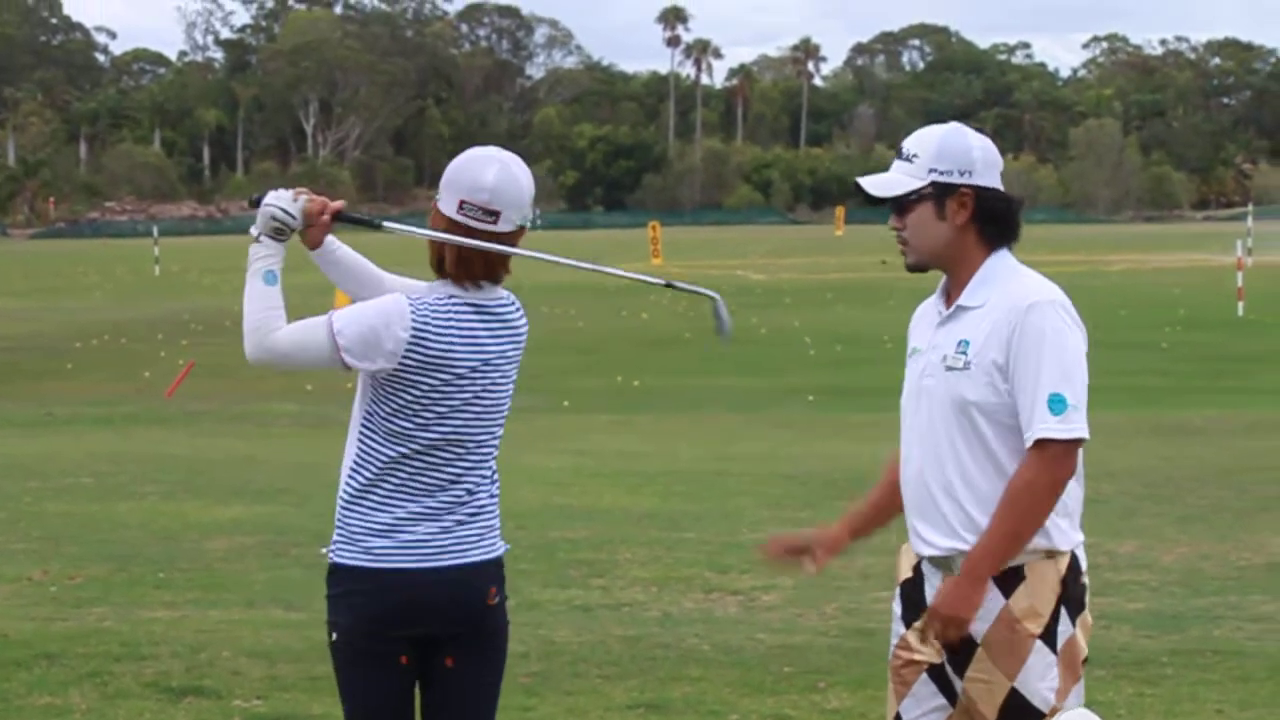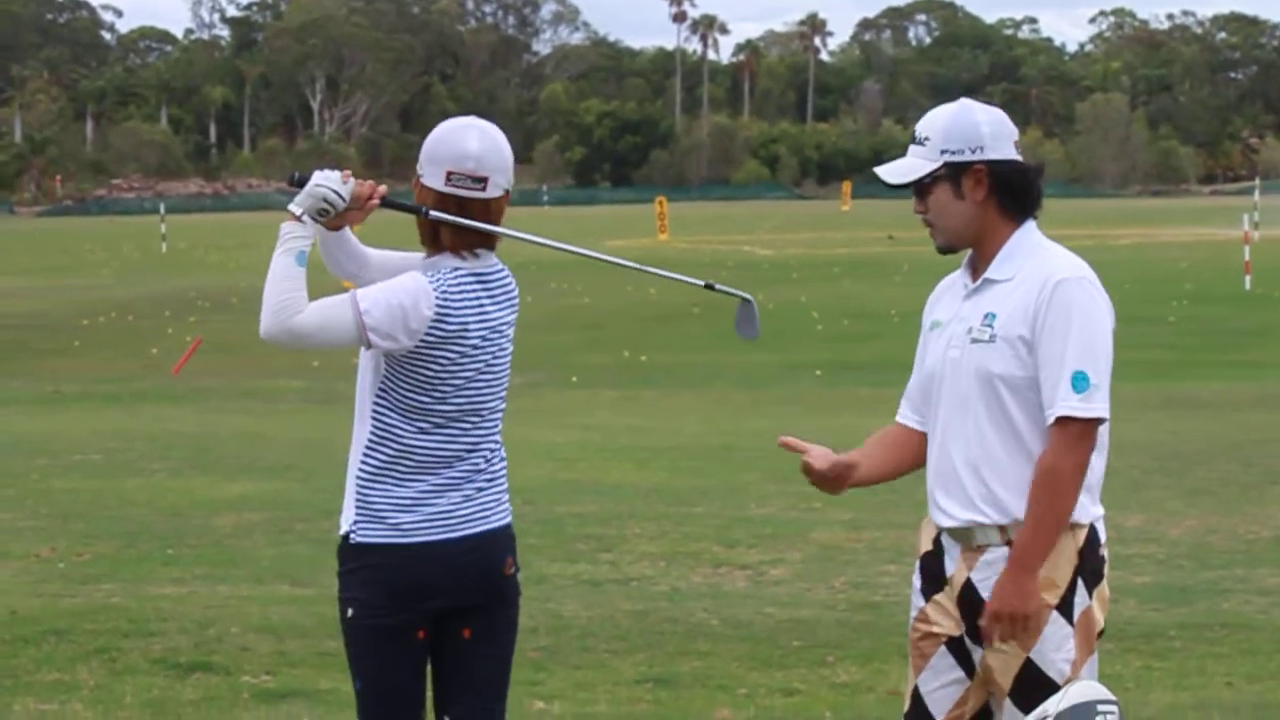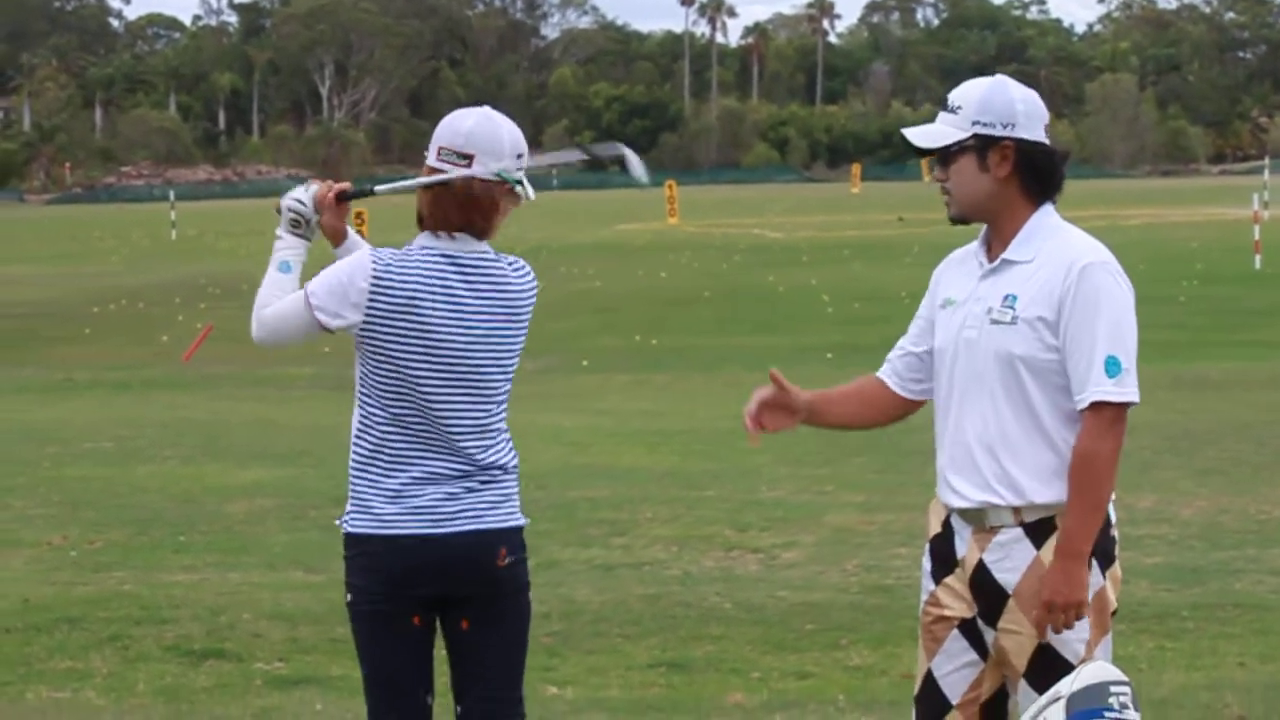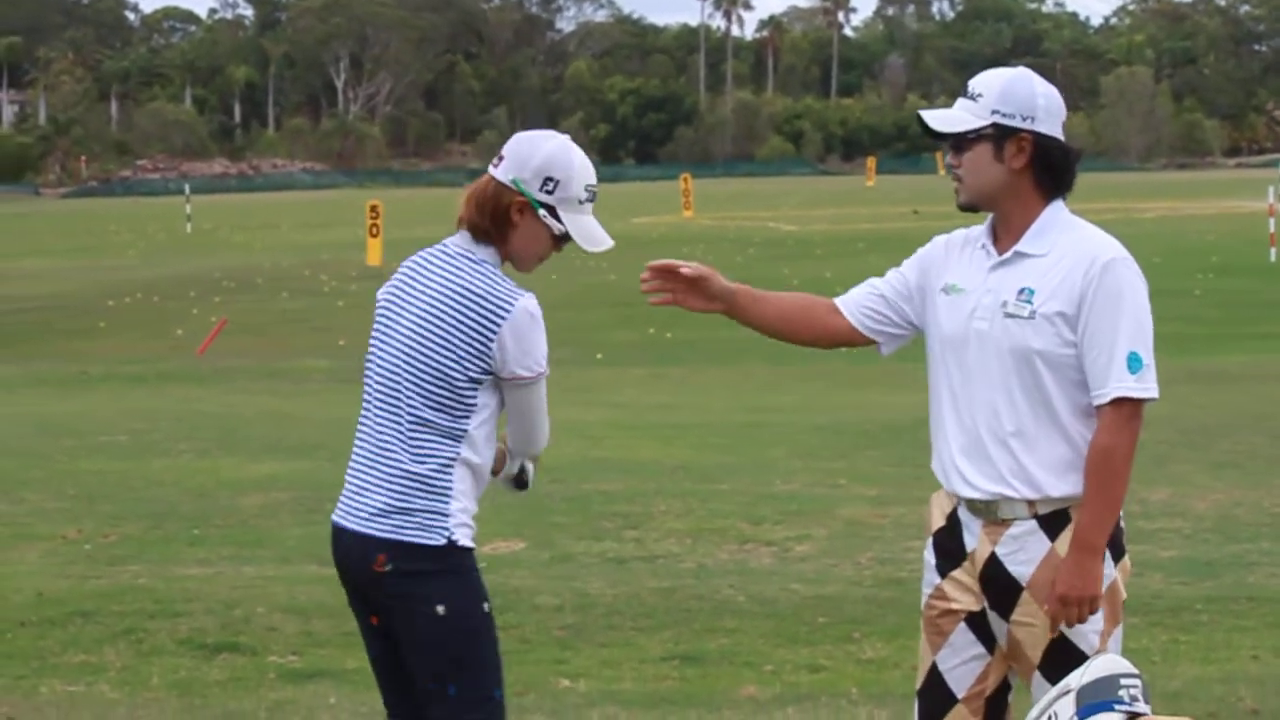
dt=0.5s
person 1, frame 1
left shoulder: (1032, 309)
right shoulder: (928, 317)
left elbow: (1053, 457)
left wrist: (972, 579)
right wrist: (840, 533)
left hip: (1013, 586)
right hip: (927, 583)
person 1, frame 2
left shoulder: (1058, 285)
right shoulder: (948, 296)
left elbow: (1072, 436)
left wrist: (1025, 568)
right wrist: (847, 467)
left hip: (1038, 561)
right hip: (949, 560)
person 1, frame 3
left shoulder: (1080, 268)
right shoulder: (954, 272)
left elbow: (1103, 421)
right elbow: (898, 388)
left wrist: (1068, 558)
right wrist: (806, 406)
left hip: (1045, 545)
right hip: (956, 541)
person 1, frame 4
left shoulder: (1098, 265)
right shoulder: (945, 260)
left elbow: (1120, 418)
right elbow: (836, 320)
left wrist: (1085, 555)
right wrist: (723, 295)
left hip: (1055, 540)
right hip: (959, 535)
person 2, frame 1
left shoulder: (403, 323)
right shoulder: (509, 318)
left elbow: (265, 346)
left wrist: (267, 241)
right wrist: (318, 240)
left hip: (373, 581)
right hip: (472, 580)
person 2, frame 2
left shoulder: (421, 299)
right shoulder: (497, 282)
left elbow: (282, 325)
right elbow: (364, 270)
left wrist: (302, 218)
right wrist: (332, 224)
left hip: (389, 558)
right hip: (485, 551)
person 2, frame 3
left shoulder: (372, 278)
right shoulder: (519, 283)
left elbow: (265, 327)
left wrist: (294, 236)
right wrist: (345, 237)
left hip: (386, 543)
right hip: (489, 543)
person 2, frame 4
left shoulder: (417, 270)
right shoulder: (512, 309)
right elbow: (530, 437)
right wrist: (509, 456)
left hip: (358, 533)
right hip: (419, 550)
